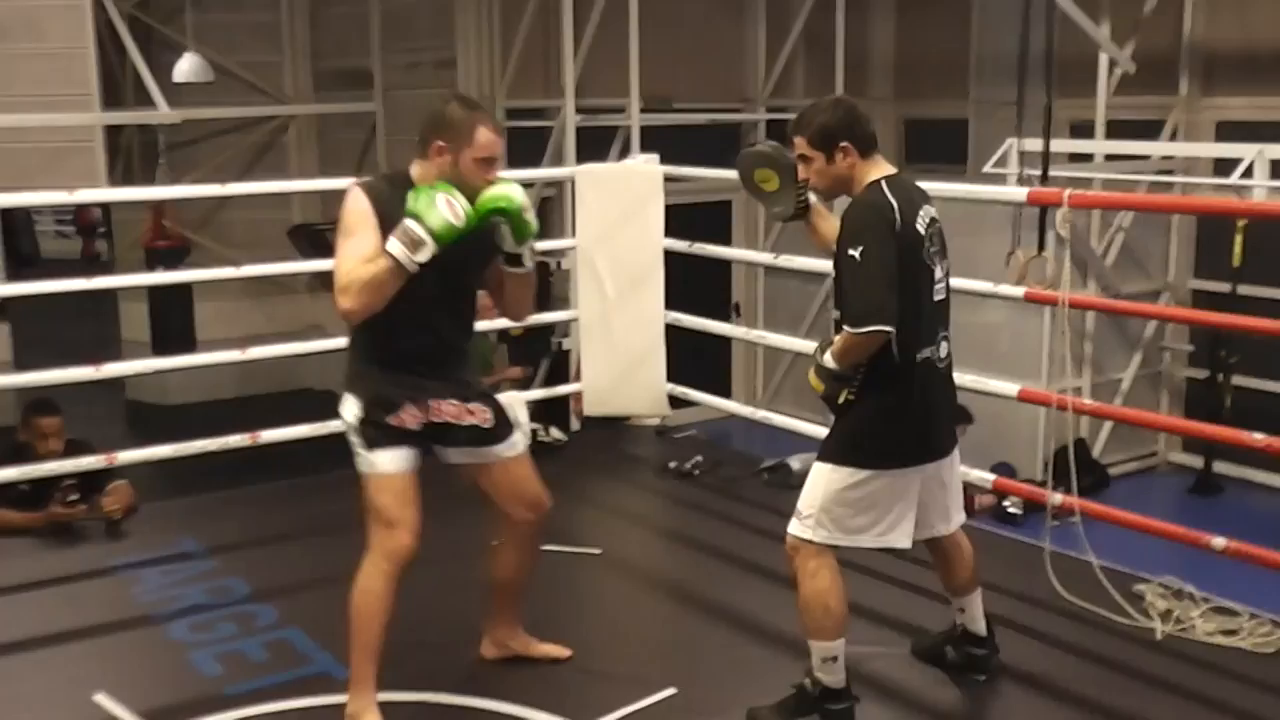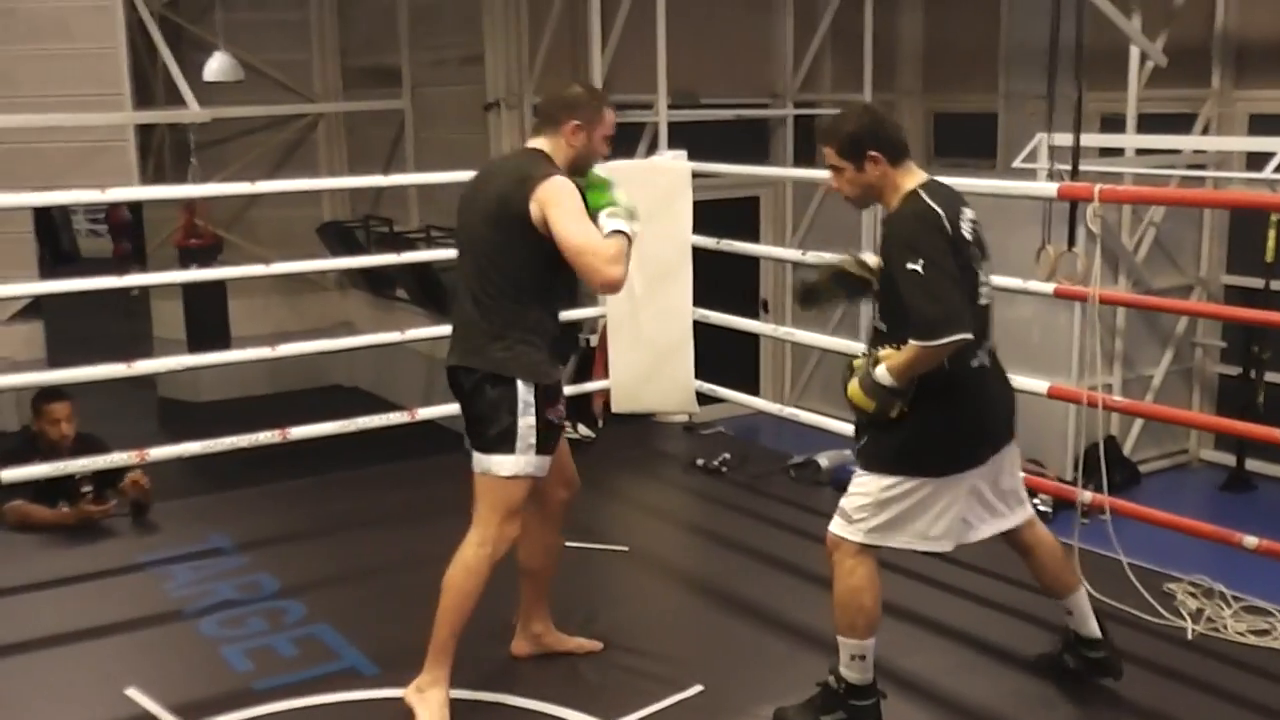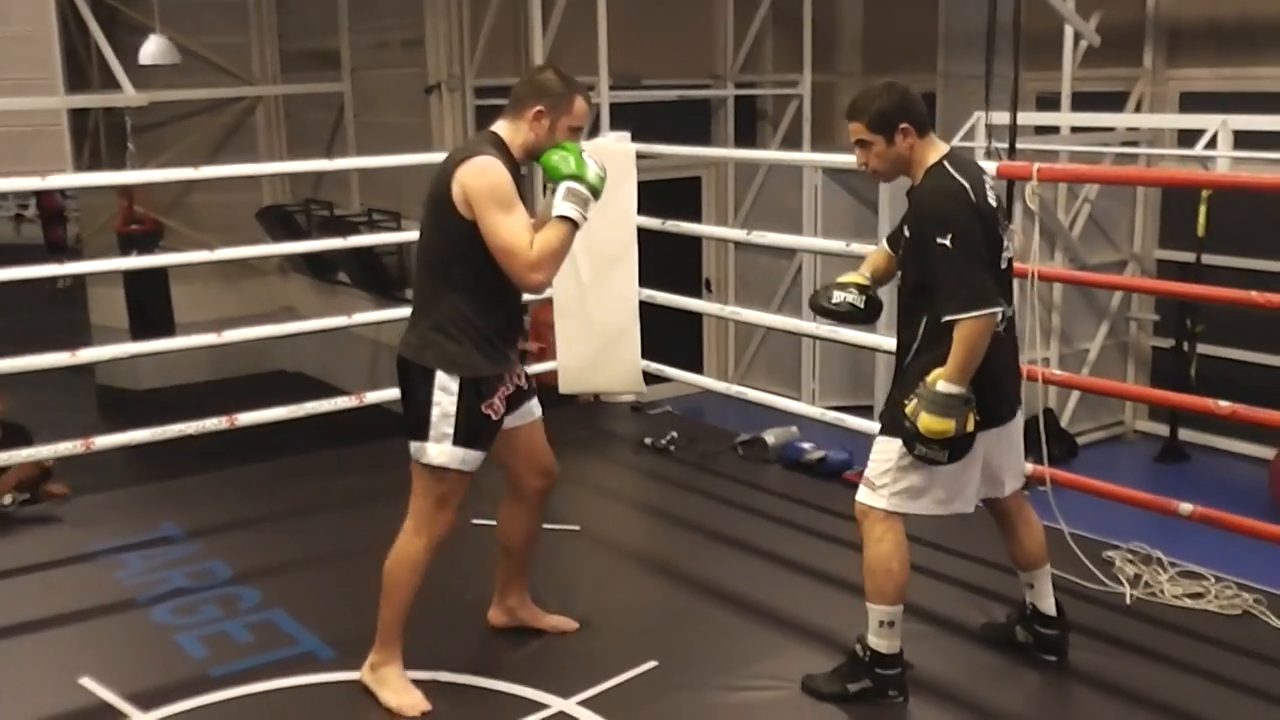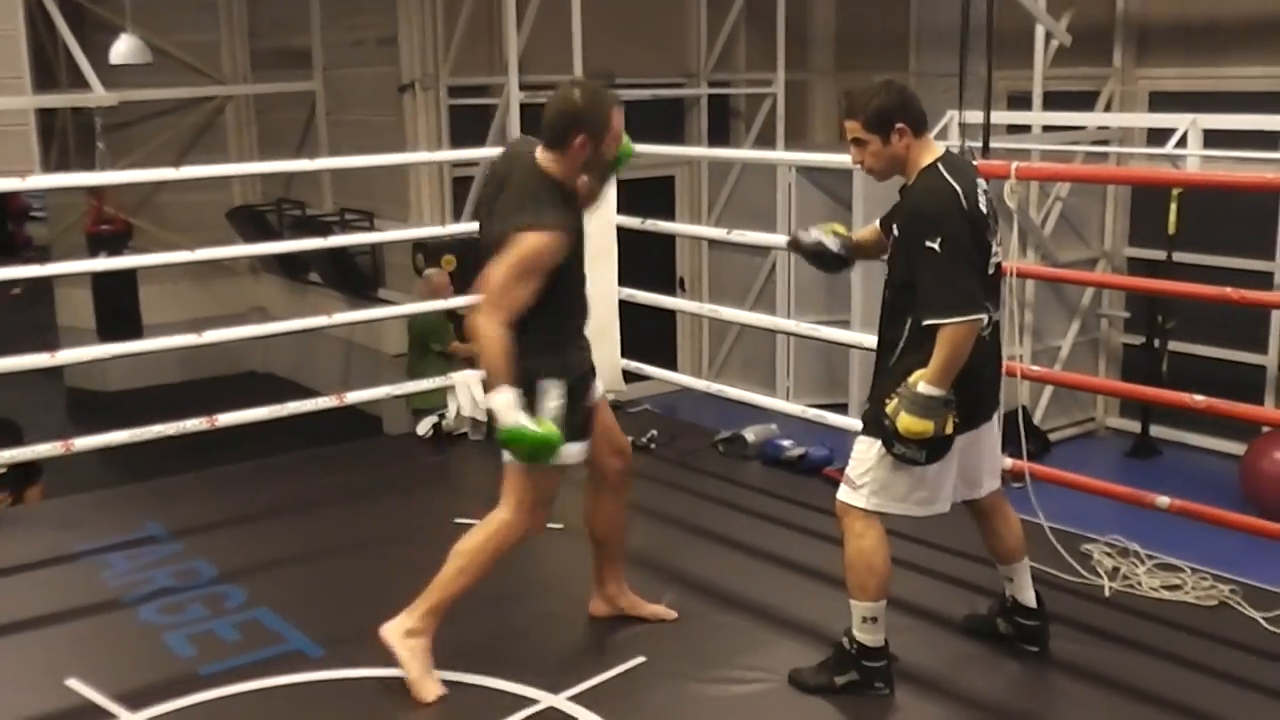
dt=0.5s
person 1, frame 1
left shoulder: (482, 211)
right shoulder: (370, 199)
left elbow: (518, 307)
right elbow: (352, 302)
left wrist: (514, 243)
right wrist: (413, 238)
left hip: (457, 389)
right hip: (387, 398)
left knee: (528, 511)
right knee: (395, 541)
left ankle: (503, 633)
person 1, frame 2
left shoulder: (497, 176)
right shoulder: (551, 186)
right elbow: (606, 274)
left wrist: (594, 222)
right wrist: (617, 222)
left hip: (486, 362)
right hip: (510, 370)
left knee: (557, 490)
right knee: (498, 527)
left ankle: (534, 629)
person 1, frame 3
left shoulder: (508, 168)
right shoulder: (482, 170)
left elbow: (534, 263)
right elbow: (533, 272)
left wrist: (571, 198)
right wrist: (572, 198)
left hip: (494, 357)
right hip: (448, 365)
left knee: (536, 478)
right knee: (433, 518)
left ankle: (512, 602)
right ankle: (384, 661)
person 1, frame 4
left shoulder: (520, 157)
right shoulder: (543, 227)
right elbow: (487, 316)
left wrist: (600, 176)
right wrist: (508, 402)
left hip: (556, 353)
right hip: (542, 370)
left knee: (614, 459)
right knee: (522, 513)
left ankle: (610, 591)
person 2, frame 1
left shoulder: (873, 212)
right shoulder: (911, 200)
left elbow: (870, 327)
left wrist: (831, 362)
right wrist: (805, 207)
left hip: (885, 415)
right hip: (929, 404)
left knee: (808, 544)
right knee: (940, 529)
right ankle: (972, 641)
person 2, frame 2
left shoulder: (916, 225)
right shoulder: (940, 202)
left elbow: (945, 335)
left wrist: (884, 374)
right wrist: (872, 274)
left hip: (936, 420)
right hip: (984, 409)
left knee: (848, 543)
right knee: (1019, 524)
right ankle: (1091, 644)
person 2, frame 3
left shoulder: (942, 197)
right shoulder: (958, 177)
left elbow: (978, 310)
right elbow: (902, 245)
left wrist: (947, 391)
right wrist: (862, 278)
left hip: (953, 383)
right hip: (994, 383)
left knee: (876, 510)
right knee: (1007, 497)
left ankle: (881, 664)
right ankle: (1044, 623)
person 2, frame 4
left shoulder: (934, 202)
right shoulder: (954, 177)
left elbow: (963, 315)
right elbow: (892, 231)
left wrist: (929, 393)
right wrist: (843, 242)
left hip: (933, 383)
right hip: (974, 383)
left knee: (857, 507)
right knee: (984, 494)
left ankle: (867, 656)
right ankle: (1024, 613)
